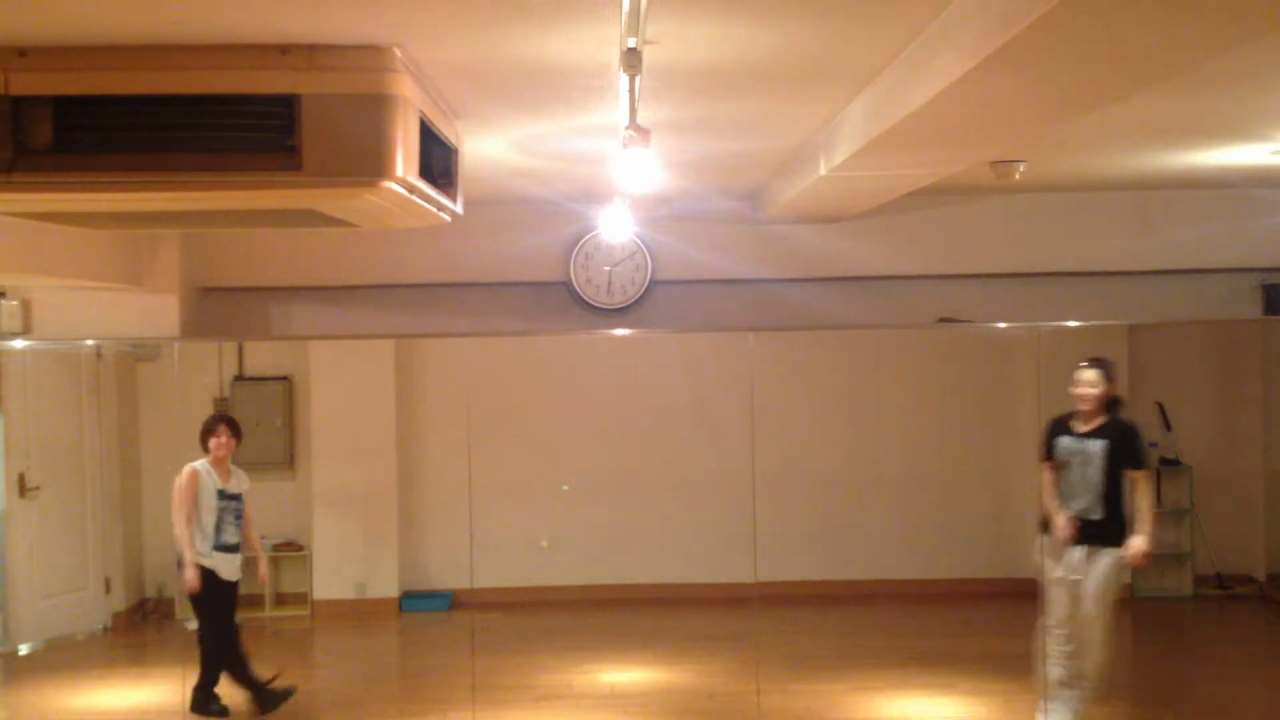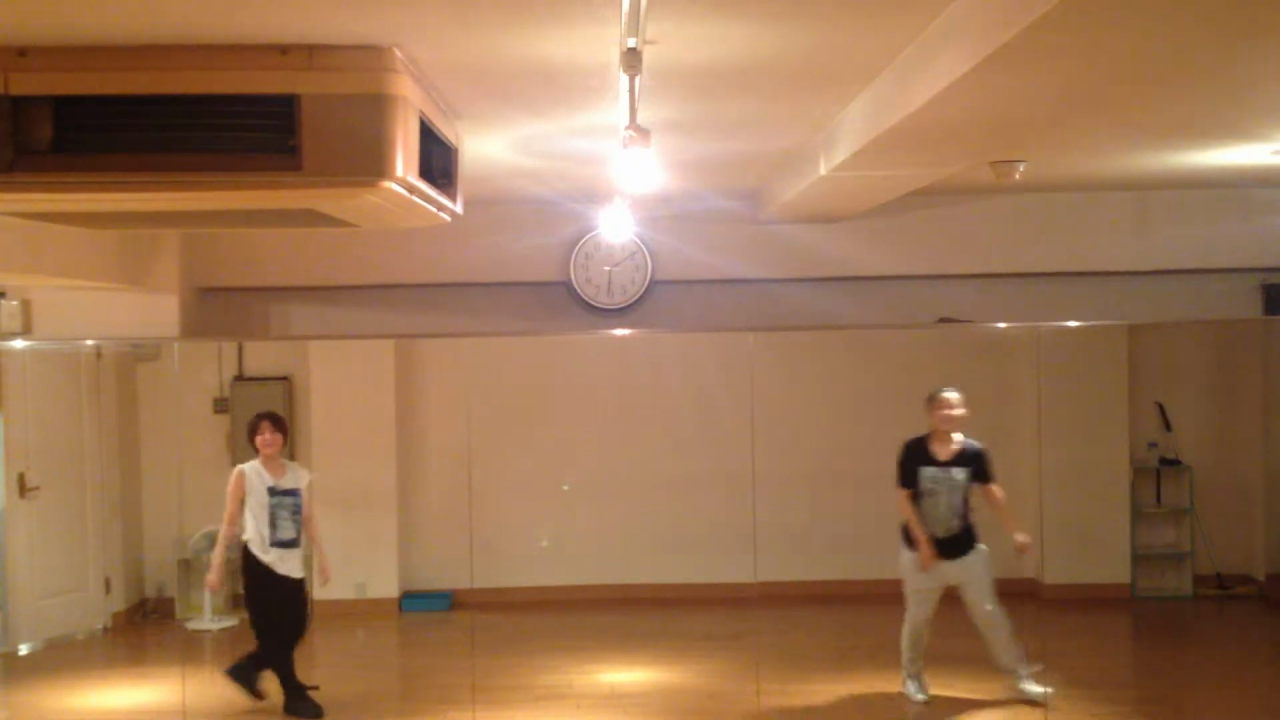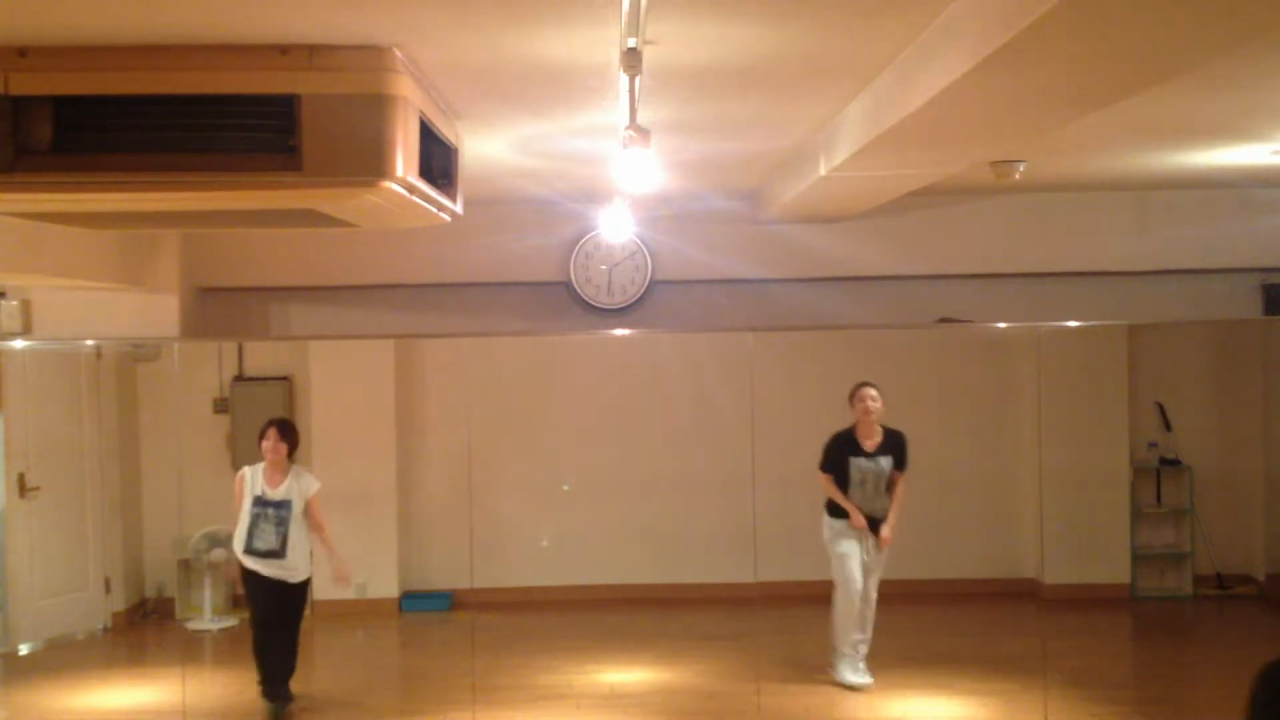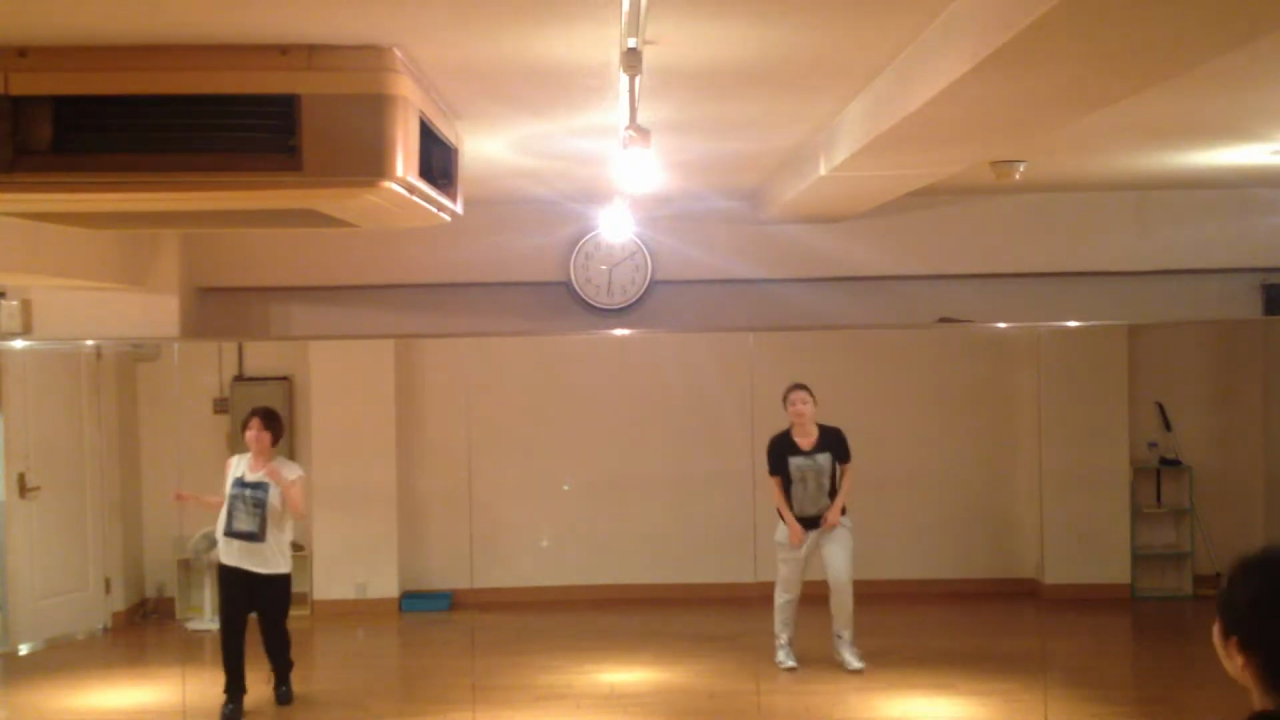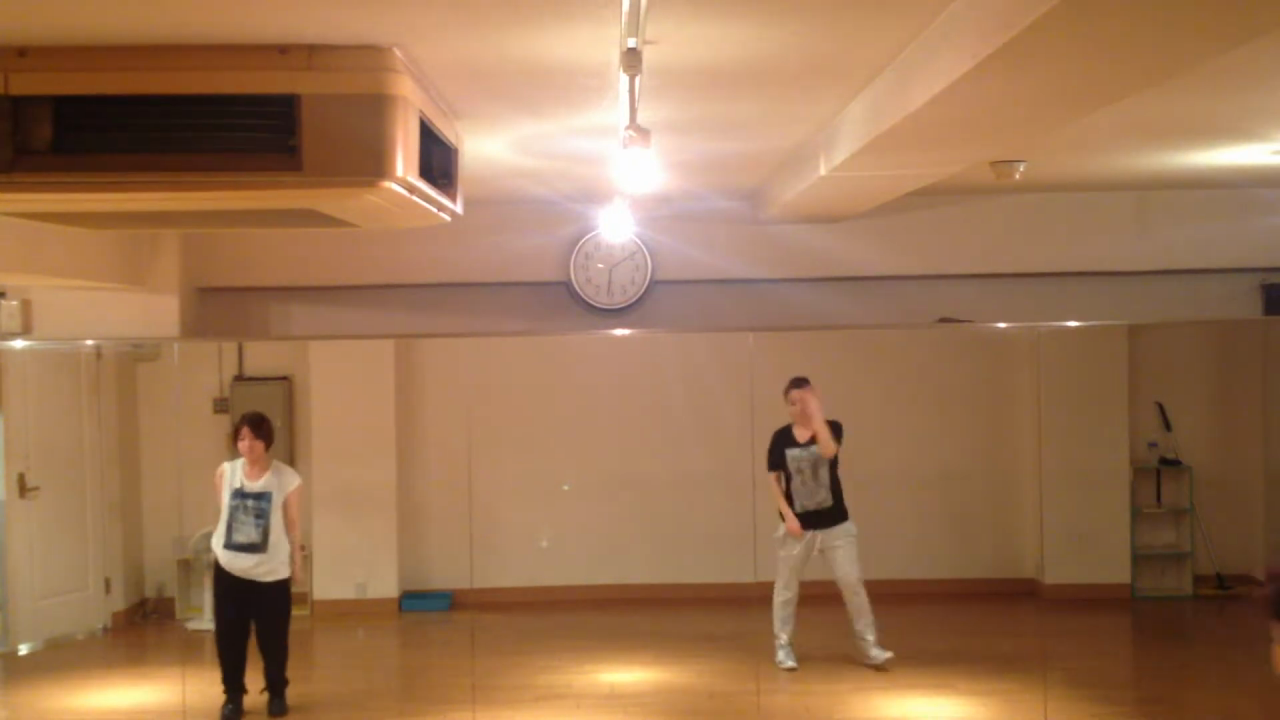
dt=0.5s
person 1, frame 1
left shoulder: (1122, 432)
right shoulder: (1058, 428)
left elbow: (1141, 483)
left wrist: (1142, 534)
right wrist: (1056, 515)
left hip: (1104, 542)
right hip: (1061, 539)
left knee: (1094, 622)
right knee: (1058, 622)
person 1, frame 2
left shoulder: (974, 452)
right shoulder: (912, 451)
left elbow: (993, 493)
right elbow: (905, 500)
left wrist: (1015, 532)
right wrist: (922, 543)
left hip: (964, 547)
right hip: (920, 548)
left knee: (989, 612)
right knee: (918, 615)
left ankle: (1021, 677)
right ankle: (912, 675)
person 1, frame 3
left shoulder: (896, 440)
right shoulder: (840, 442)
left elbow: (899, 483)
right elbow: (826, 481)
left wrist: (889, 524)
right wrist: (851, 510)
left hip: (877, 525)
right hip: (842, 523)
left knee: (868, 595)
right knee: (850, 588)
left ankle: (857, 657)
right ankle: (845, 660)
person 1, frame 4
left shoulder: (833, 437)
right shoulder: (778, 445)
left elbow: (845, 471)
right elbow: (776, 486)
left wrist: (837, 507)
right wrist: (790, 522)
left hip: (831, 522)
right hip: (795, 525)
left knee: (842, 580)
right knee: (788, 586)
left ankle: (844, 644)
right ankle: (783, 645)
person 1, frame 5
left shoulder: (831, 428)
right shoulder: (780, 438)
left elbow: (828, 450)
right elbow: (774, 480)
left wrist: (815, 413)
right wrist: (787, 515)
left hip: (835, 522)
right hip: (798, 524)
left knee: (852, 582)
right knee: (786, 586)
left ankle: (868, 645)
right ankle: (782, 645)
person 2, frame 1
left shoulder: (239, 478)
right shoulder: (193, 473)
right elbow: (181, 521)
left wrist: (260, 558)
right wrist: (189, 564)
left hip: (229, 567)
right hip: (201, 567)
left knee: (216, 633)
right knee: (222, 632)
left ankle: (203, 695)
right ankle: (257, 691)
person 2, frame 2
left shoulder: (299, 473)
right shoulder: (244, 474)
left elbow: (307, 518)
right elbow: (229, 522)
left wrist: (321, 557)
right wrist: (216, 565)
left hip: (291, 565)
right hip: (261, 564)
left knee: (296, 628)
right knee: (276, 633)
left ankle: (246, 670)
person 2, frame 3
left shoulder: (305, 482)
right shoulder: (245, 477)
left elbow: (318, 524)
right elbow: (241, 518)
left wrist: (337, 561)
right wrist: (235, 555)
left hip: (293, 571)
right hip: (255, 568)
left knee: (287, 633)
right knee: (265, 628)
left ankle: (279, 685)
right ankle: (274, 693)
person 2, frame 4
left shoulder: (289, 471)
right shoulder: (234, 463)
left elbow: (298, 512)
left wrist: (280, 483)
right wrist: (195, 498)
left hip: (272, 565)
right hip: (232, 561)
left knee: (274, 629)
right knee: (231, 630)
left ankle: (283, 680)
right ankle: (234, 694)
person 2, frame 5
left shoulder: (286, 477)
right shoulder: (224, 473)
left elbow: (292, 523)
right elbow: (224, 515)
left wrist: (295, 562)
right wrist: (221, 546)
left hip: (272, 573)
right hip: (229, 570)
left knee: (273, 639)
right knee: (229, 637)
left ankle: (277, 693)
right ankle: (234, 695)
